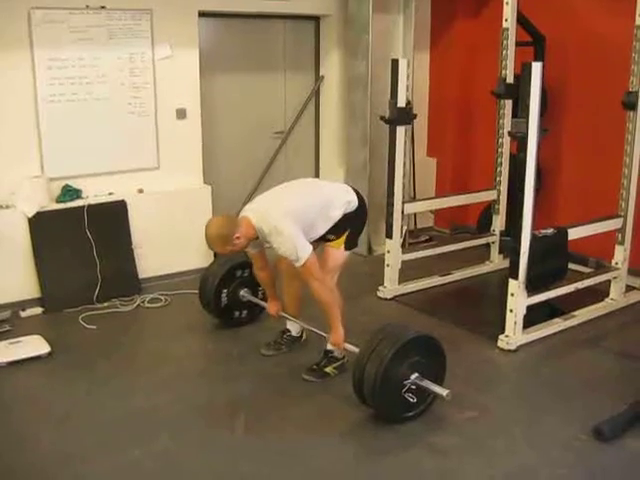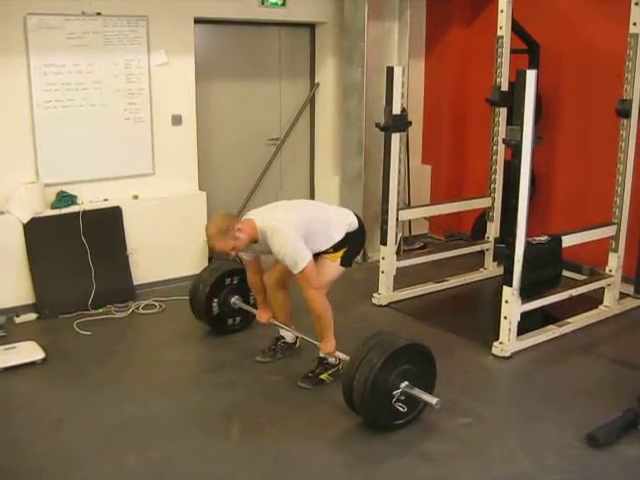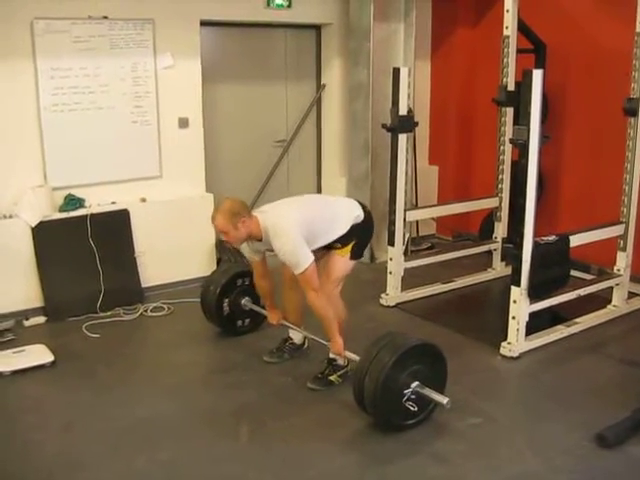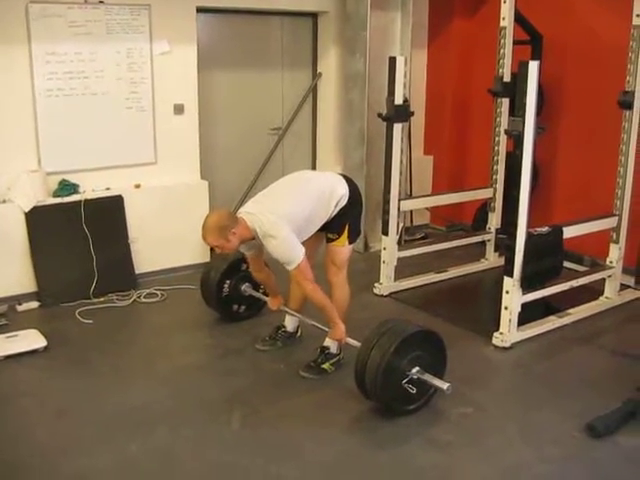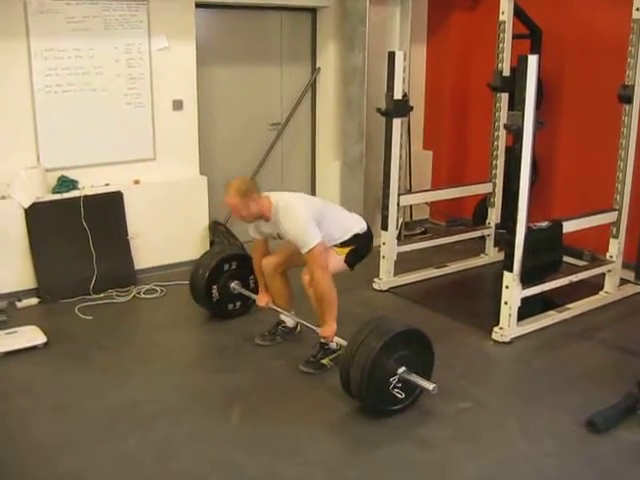
dt=1s
person 1, frame 1
left shoulder: (280, 232)
right shoulder: (245, 223)
left elbow: (316, 281)
right elbow: (261, 267)
left wrist: (337, 328)
right wrist: (272, 299)
left hip: (348, 208)
right hip: (322, 205)
left knee: (325, 278)
right knee: (286, 265)
left ankle: (335, 353)
right ankle: (293, 332)
person 1, frame 2
left shoulder: (281, 236)
right shoulder: (245, 231)
left elbow: (313, 289)
right elbow: (254, 273)
left wrist: (328, 339)
right wrist: (263, 307)
left hip: (347, 232)
right hip: (319, 231)
left knee: (311, 290)
right knee: (272, 279)
left ankle: (330, 361)
right ankle: (288, 339)
person 1, frame 3
left shoulder: (283, 236)
right shoulder: (250, 232)
left elbow: (314, 291)
right elbow: (262, 276)
left wrist: (336, 339)
right wrist: (271, 309)
left hip: (354, 221)
right hip: (327, 219)
left knee: (327, 287)
right knee: (290, 277)
left ankle: (338, 361)
right ankle: (296, 340)
person 1, frame 4
left shoulder: (274, 236)
right shoulder: (242, 224)
left elbow: (307, 283)
right elbow: (258, 269)
left wrist: (336, 324)
right wrist: (274, 296)
left hip: (341, 197)
right hip: (318, 193)
left knee: (335, 274)
right knee: (298, 267)
left ankle: (332, 349)
right ankle: (290, 328)
person 1, frame 5
left shoulder: (293, 217)
right shoulder: (257, 215)
left elbow: (321, 272)
right elbow: (259, 254)
left wrist: (329, 323)
right wrist: (262, 291)
left hip: (355, 236)
right hip: (325, 236)
left knee: (310, 278)
right knee: (270, 265)
left ankle: (330, 346)
right ankle: (288, 324)
